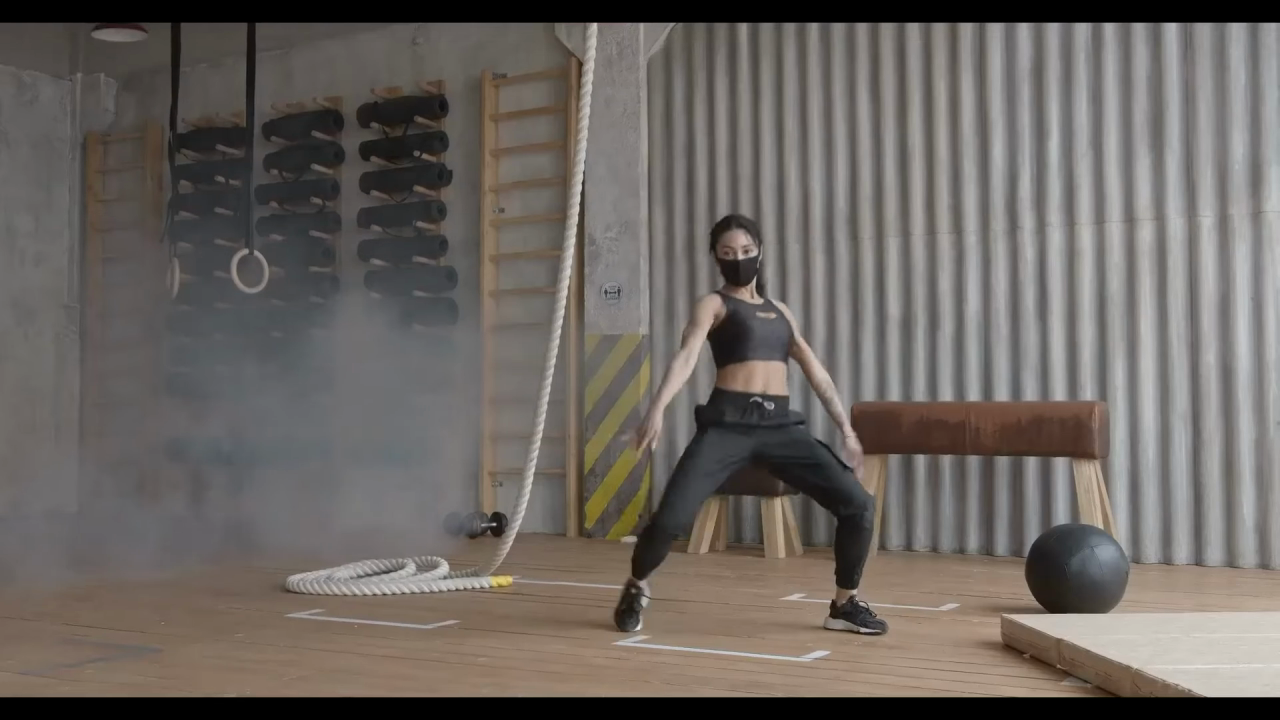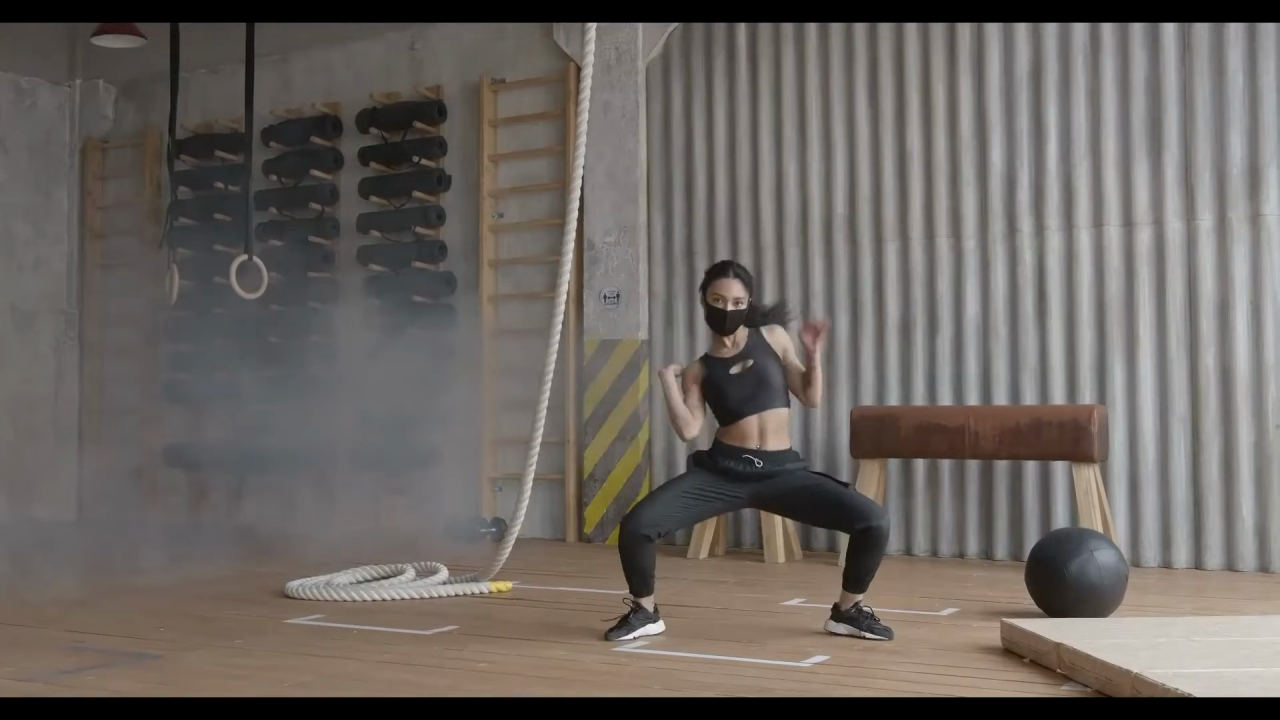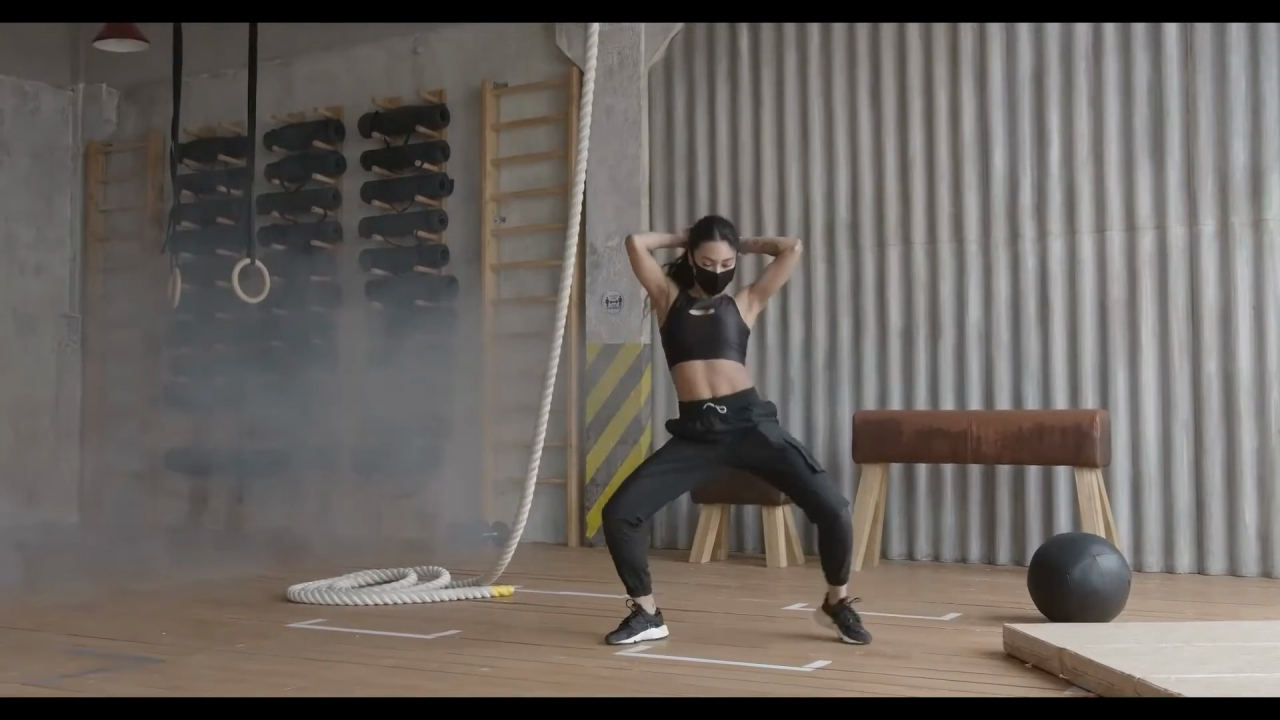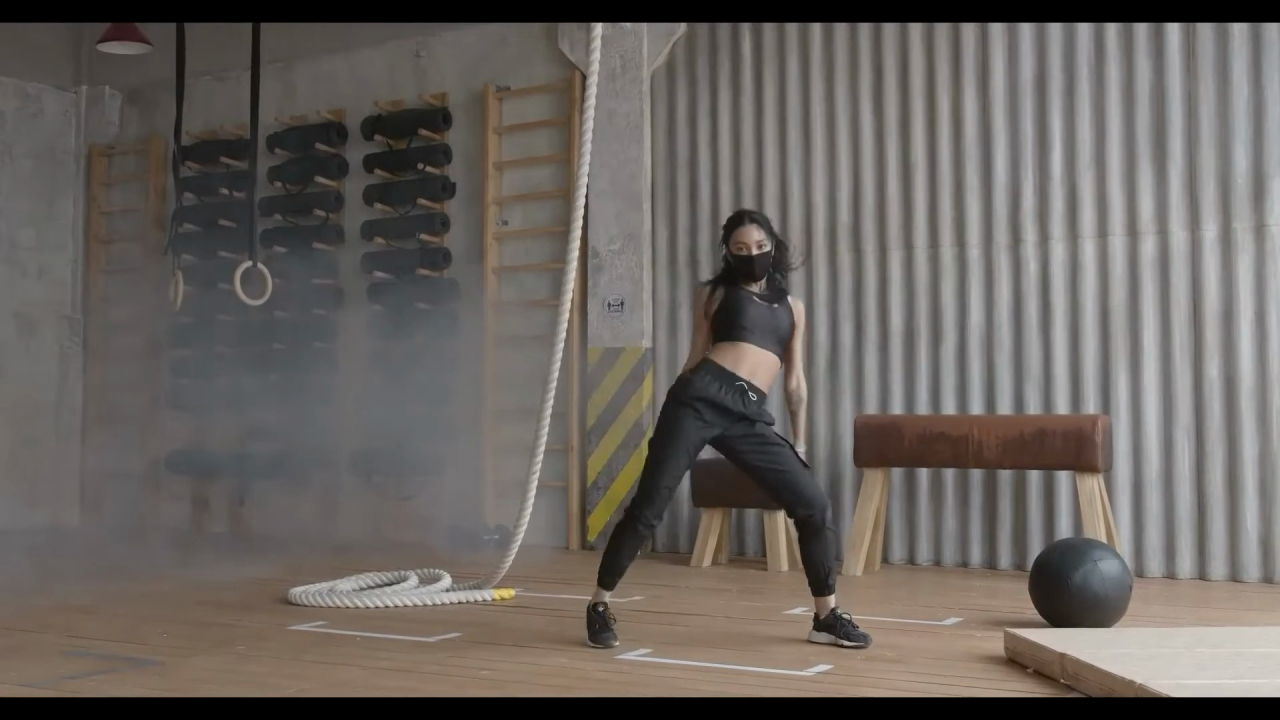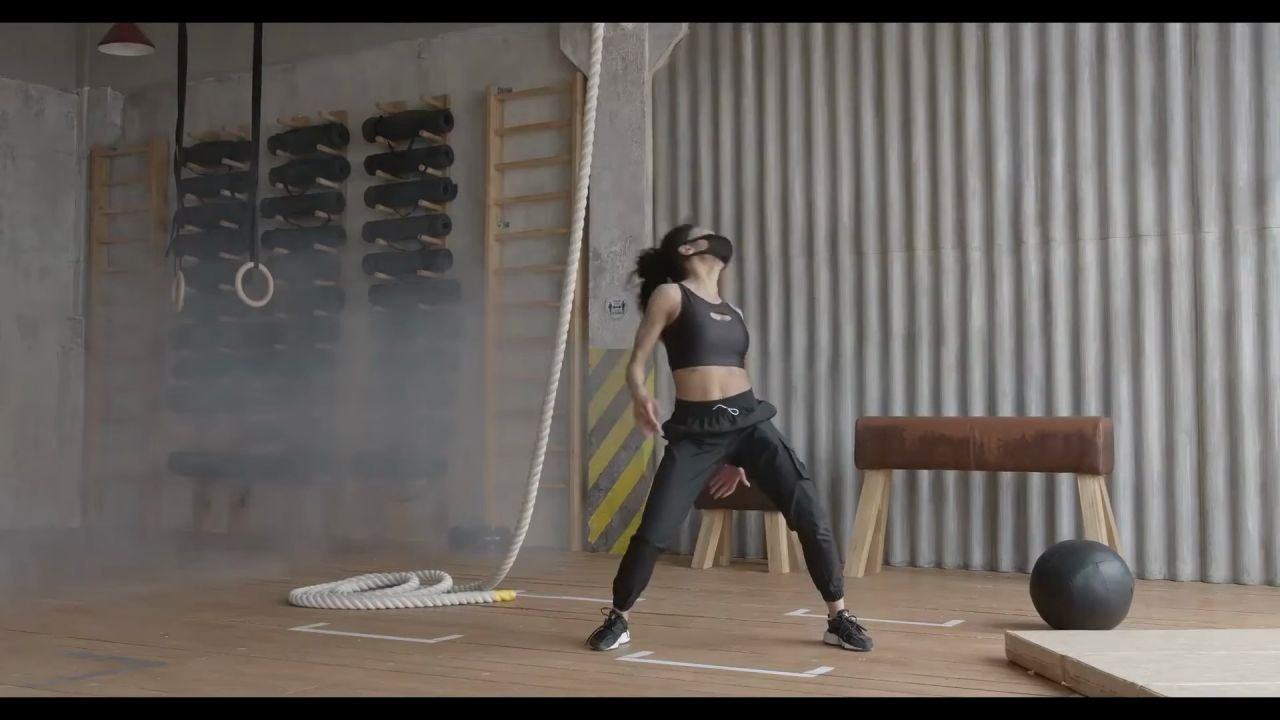
dt=1s
person 1, frame 1
left shoulder: (783, 311)
right shoulder: (713, 305)
left elbow: (816, 373)
right elbow: (685, 358)
left wrist: (846, 429)
right wrist: (655, 411)
left hip: (781, 425)
right hip: (728, 423)
left knee: (857, 504)
right knee: (670, 517)
left ankle: (845, 604)
right ankle: (636, 587)
person 1, frame 2
left shoulder: (772, 336)
right shoulder: (698, 370)
left elbow: (811, 398)
right elbow: (688, 431)
left wrist: (813, 353)
right wrist: (668, 379)
left hip: (781, 471)
right hip: (723, 471)
left knee: (874, 521)
right knee: (635, 526)
left ankle: (848, 609)
right ankle: (645, 610)
person 1, frame 3
left shoulder: (744, 303)
right shoulder: (670, 299)
left elbow: (792, 250)
right elbow: (635, 244)
left wrist: (744, 243)
right wrist: (682, 239)
left hip: (750, 423)
right hip: (695, 433)
left knee: (832, 507)
right knee: (619, 513)
left ankle: (836, 601)
right ankle: (647, 613)
person 1, frame 4
left shoulder: (792, 306)
right shoulder: (715, 294)
left elbow: (795, 379)
left wrist: (798, 443)
right wrist: (673, 418)
left hip: (749, 417)
right hip: (701, 400)
left knee: (814, 507)
right knee: (648, 507)
left ankle: (827, 616)
right ankle: (600, 605)
person 1, frame 5
left shoulder: (732, 311)
right shoulder: (669, 296)
right elbow: (636, 364)
left wrist: (732, 455)
right wrist: (640, 397)
left hip: (749, 420)
right hip: (696, 430)
left knee: (811, 516)
right knee: (653, 533)
left ankle: (839, 617)
right ankle: (618, 617)
